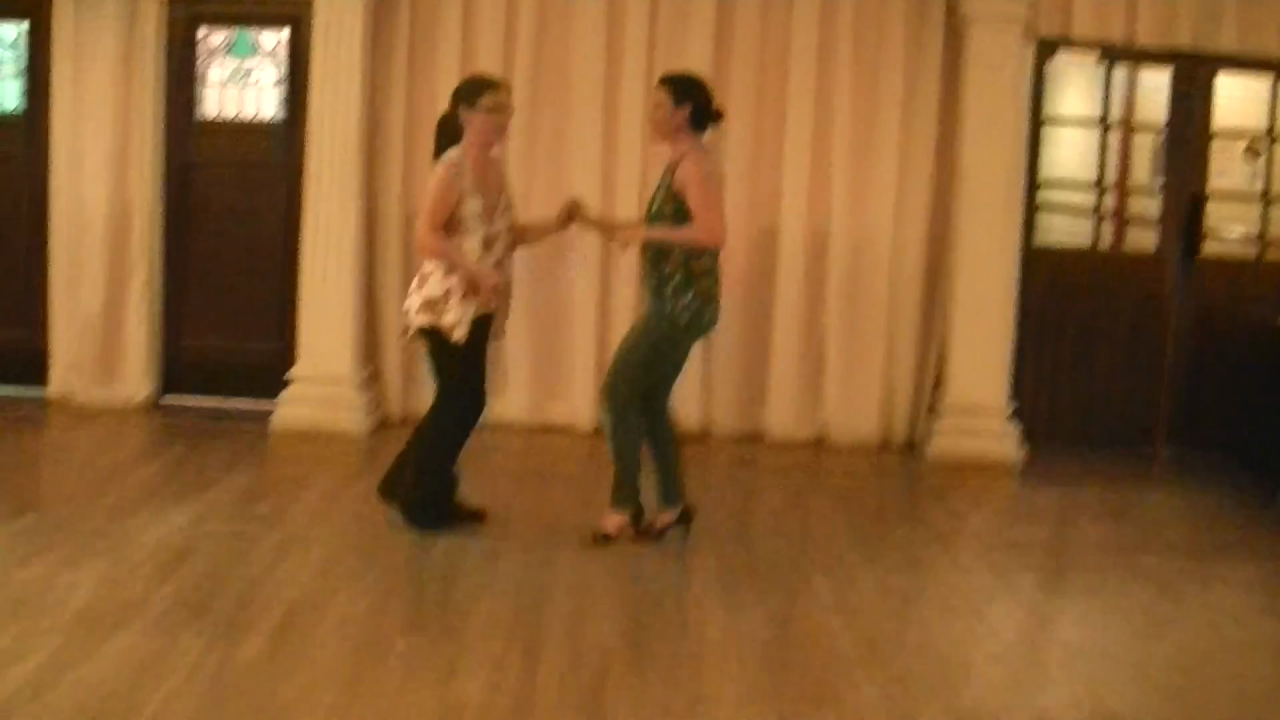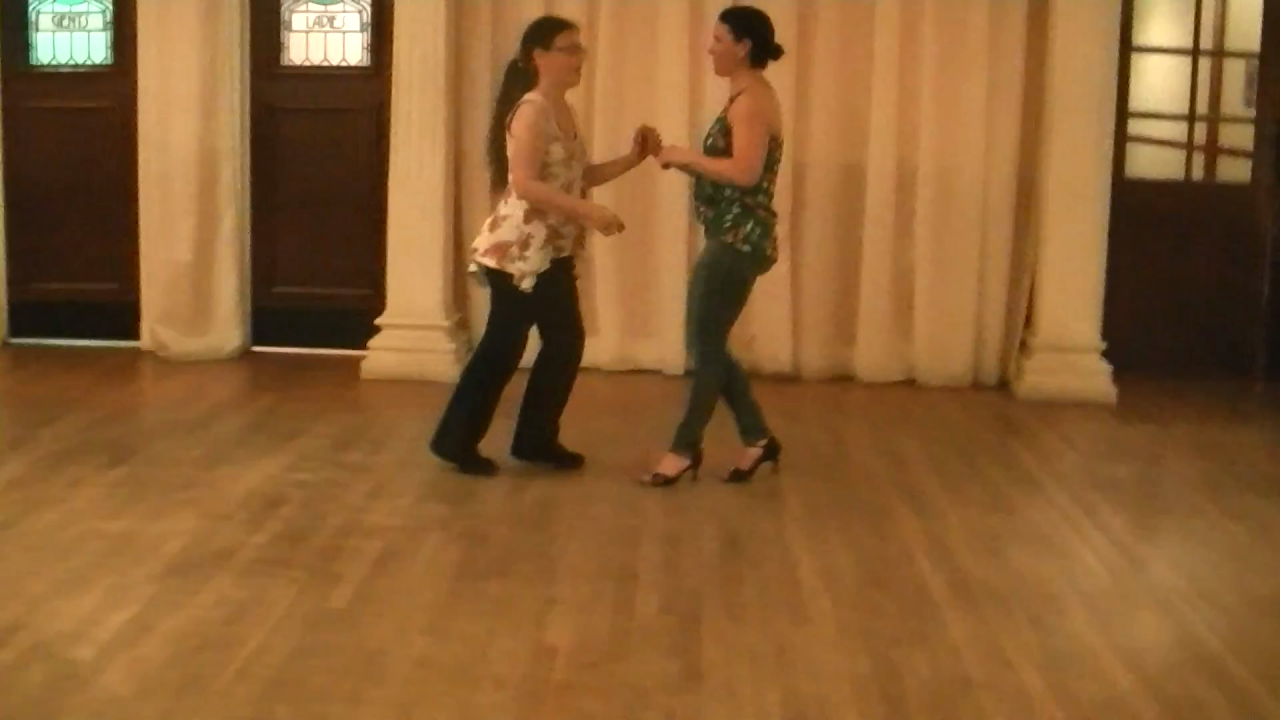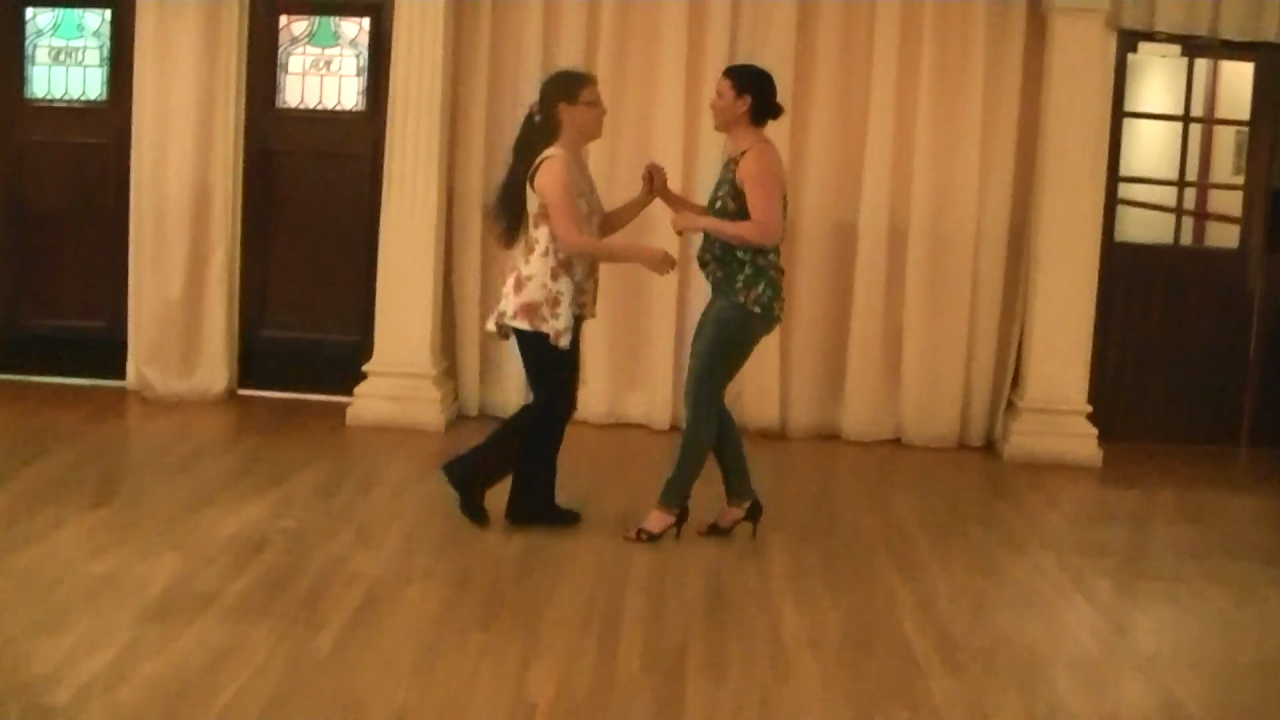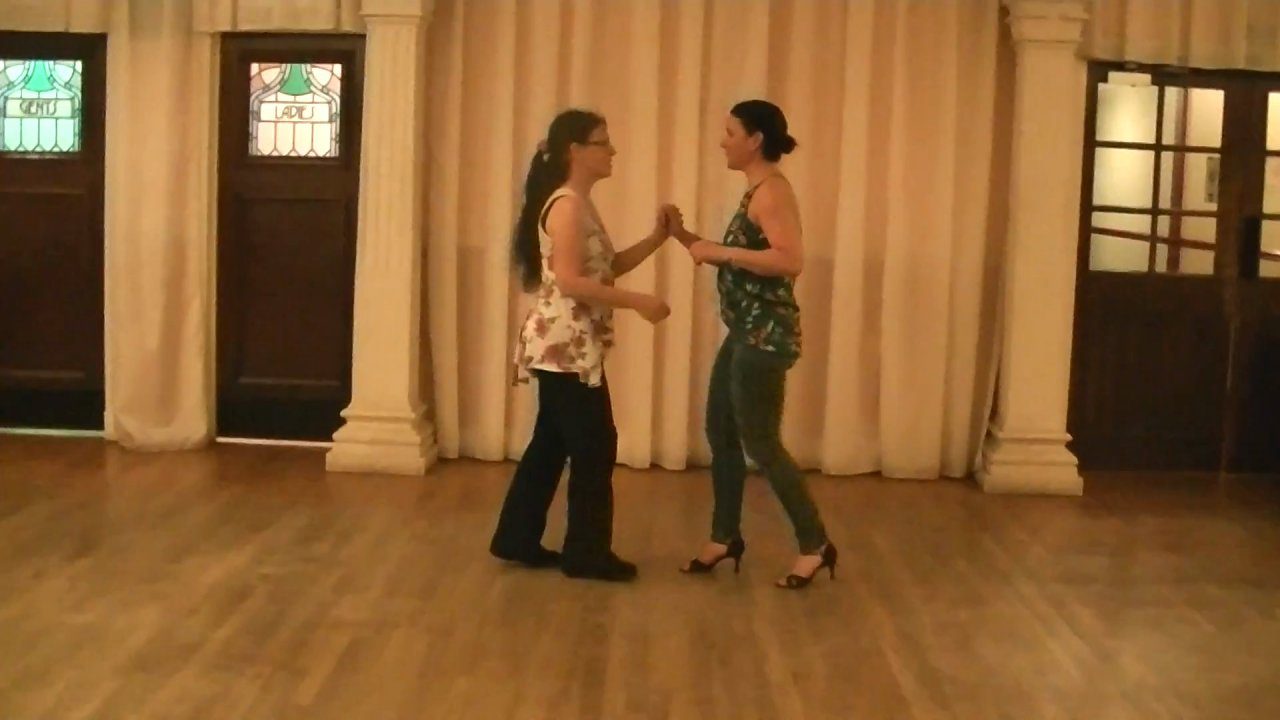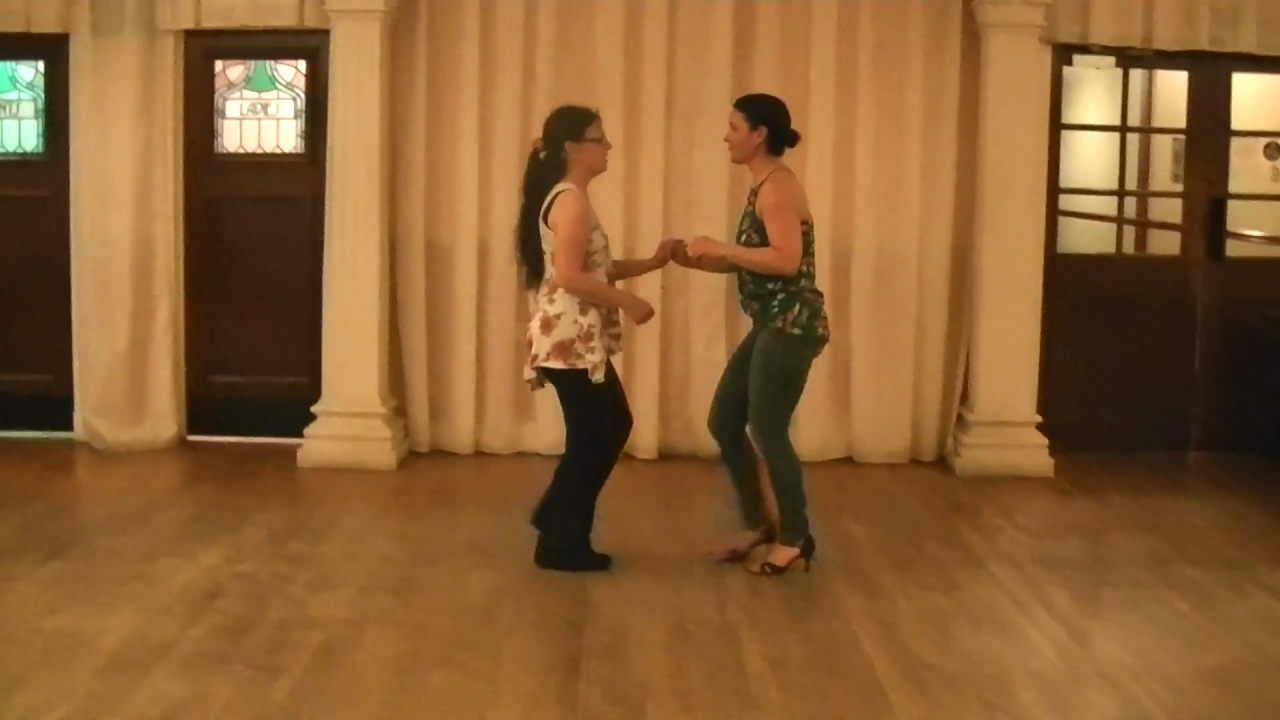
dt=0.3s
person 1, frame 1
left shoulder: (696, 164)
right shoulder: (682, 163)
left elbow: (710, 235)
right elbow: (668, 231)
left wrist: (644, 231)
right wrist: (595, 222)
left hip: (682, 303)
right hip: (673, 301)
left knee: (618, 393)
right knee: (648, 401)
left ankle: (626, 504)
right ankle: (673, 502)
person 1, frame 2
left shoulder: (753, 99)
right shoulder: (744, 98)
left elbow: (743, 173)
left wrist: (685, 156)
right wrist: (671, 154)
left hip: (739, 239)
right hip: (729, 238)
left knee: (704, 346)
right knee: (709, 343)
left ankle: (685, 449)
right ankle: (757, 437)
person 1, frame 3
left shoulder: (759, 158)
right shoulder: (742, 156)
left elbow: (768, 233)
right elbow: (720, 221)
left wrist: (700, 222)
right wrist: (665, 196)
left hip: (750, 298)
right hip: (732, 295)
left knee: (699, 400)
right knee: (705, 399)
left ankle: (671, 506)
right ankle: (740, 498)
person 1, frame 4
left shoulder: (771, 192)
right shoulder: (756, 192)
left elbow: (790, 261)
left wrist: (721, 251)
right wrist: (686, 237)
left hip: (765, 335)
right hip: (747, 332)
left knee: (761, 443)
right knee: (720, 434)
left ankle: (814, 545)
right ankle: (725, 538)
person 1, frame 5
left shoulder: (779, 187)
right shoulder: (763, 187)
left elbow: (785, 260)
left wrist: (721, 249)
right wrist: (694, 259)
left hip: (792, 325)
right hip: (771, 325)
left knee: (768, 431)
right knee: (724, 422)
left ankle: (792, 536)
right ankle: (757, 524)
person 2, frame 1
left shoulder: (496, 169)
right shoulder: (451, 168)
left elbow: (504, 234)
right elbow: (426, 236)
left wrist: (556, 225)
right wrist: (477, 272)
left hip: (478, 305)
right hip: (447, 302)
left knee: (461, 400)
right knee: (462, 400)
left ankle: (435, 496)
right ankle: (408, 487)
person 2, frame 2
left shoulder: (563, 112)
right shoulder: (531, 111)
left elbow: (578, 177)
right elbow: (525, 183)
left wrist: (632, 159)
right wrist: (588, 211)
left hip: (554, 250)
right hip: (519, 247)
left knee: (566, 342)
right knee: (504, 344)
left ankle: (537, 439)
right ankle: (456, 439)
person 2, frame 3
left shoulder: (575, 164)
right shoulder: (555, 166)
left elbow: (594, 227)
right elbow: (571, 240)
left wrist: (643, 200)
right wrist: (637, 254)
left hip: (563, 305)
right hip: (541, 305)
left knee: (554, 402)
right knee: (552, 403)
left ankle: (533, 501)
right ankle: (471, 472)
person 2, frame 4
left shoulder: (580, 203)
right shoulder: (567, 205)
left elbow: (606, 267)
right elbow: (569, 281)
left wrist: (656, 239)
right wrist: (637, 301)
left hip: (570, 344)
right hip: (565, 345)
left knee: (553, 441)
right knee: (596, 444)
left ankle: (515, 538)
right ankle: (587, 552)
person 2, frame 5
left shoulder: (566, 197)
right shoulder: (569, 200)
left elbow: (594, 267)
right elbow: (570, 277)
left wrist: (650, 263)
right wrist: (627, 302)
left hip: (577, 338)
right hip: (569, 340)
left knee: (613, 426)
right knee: (590, 437)
left ankle: (558, 517)
right ankle: (561, 545)
